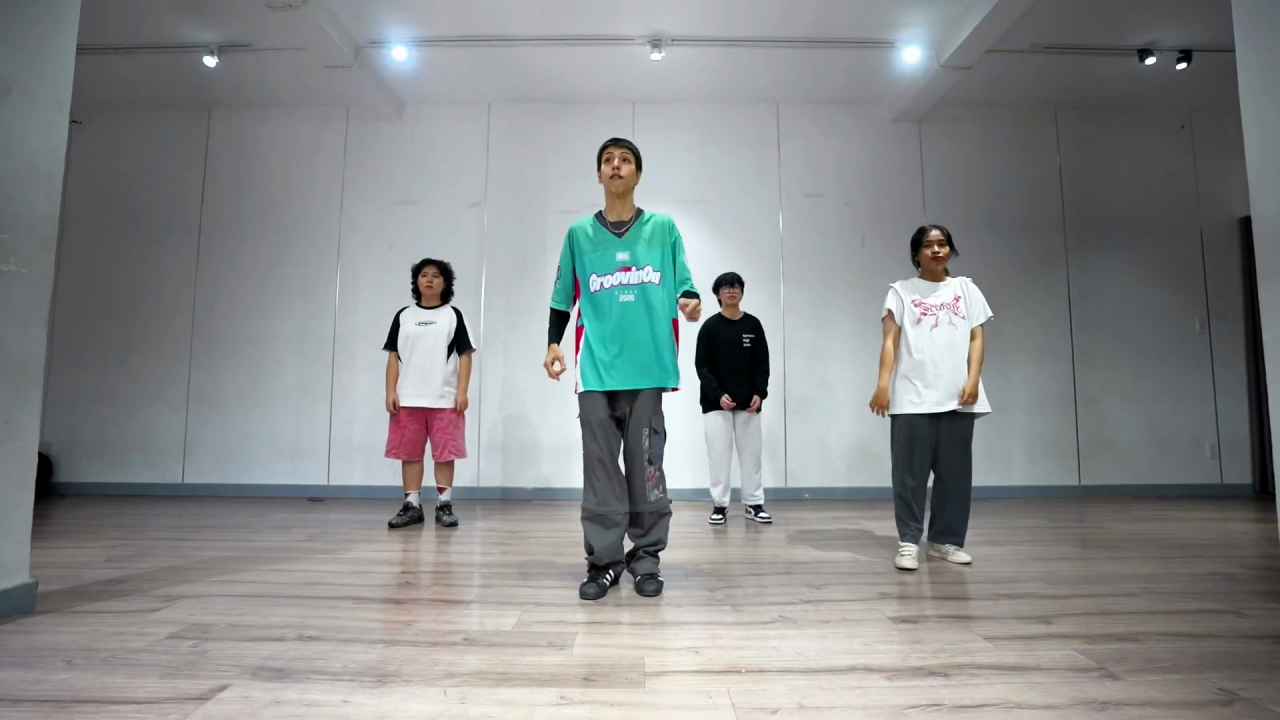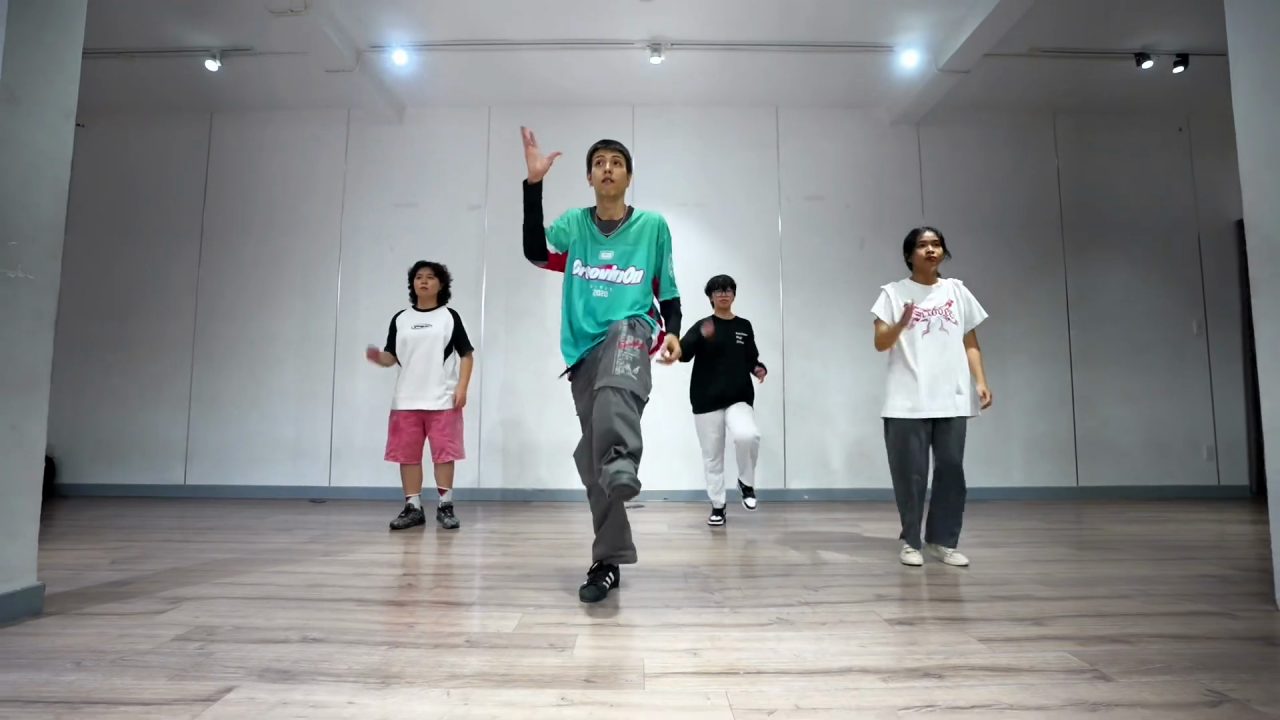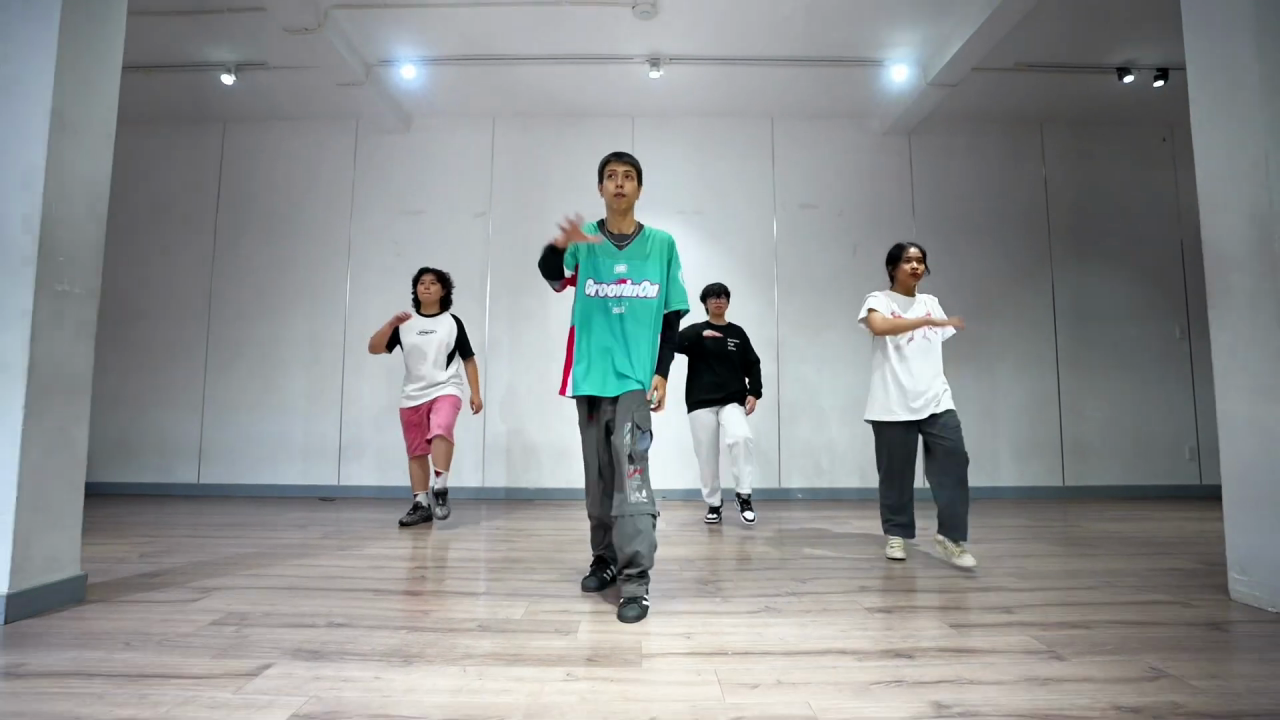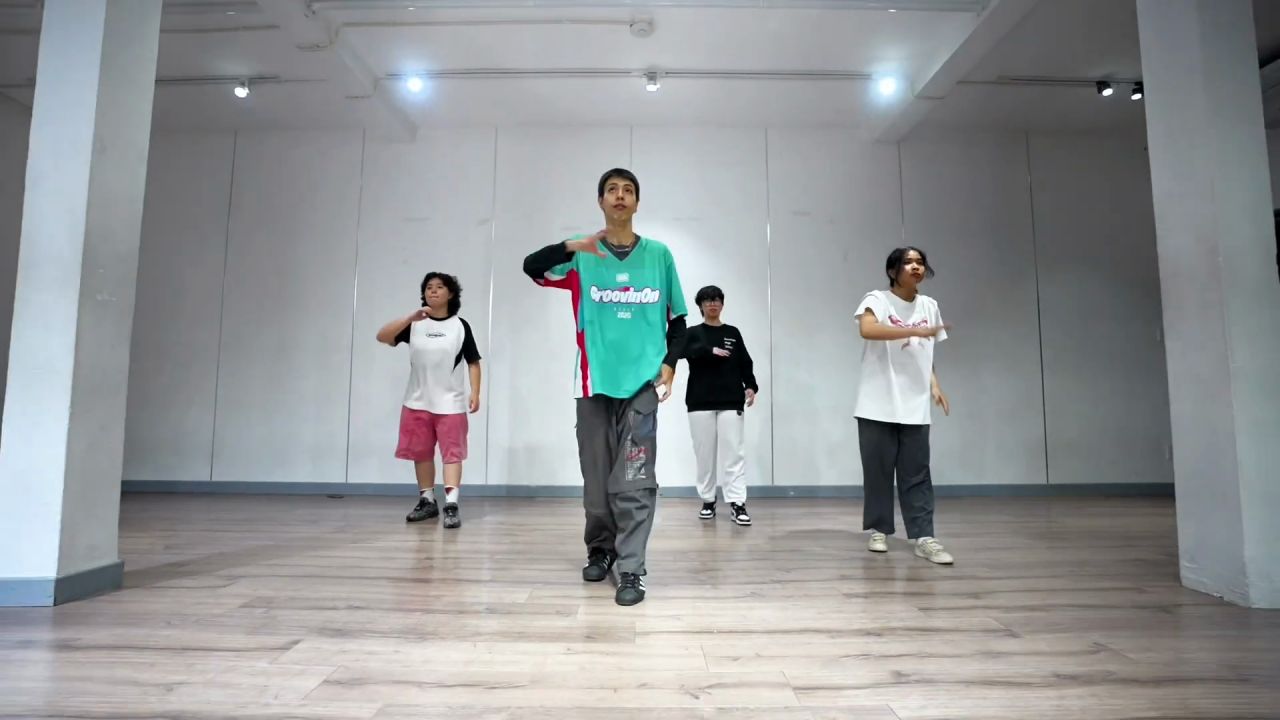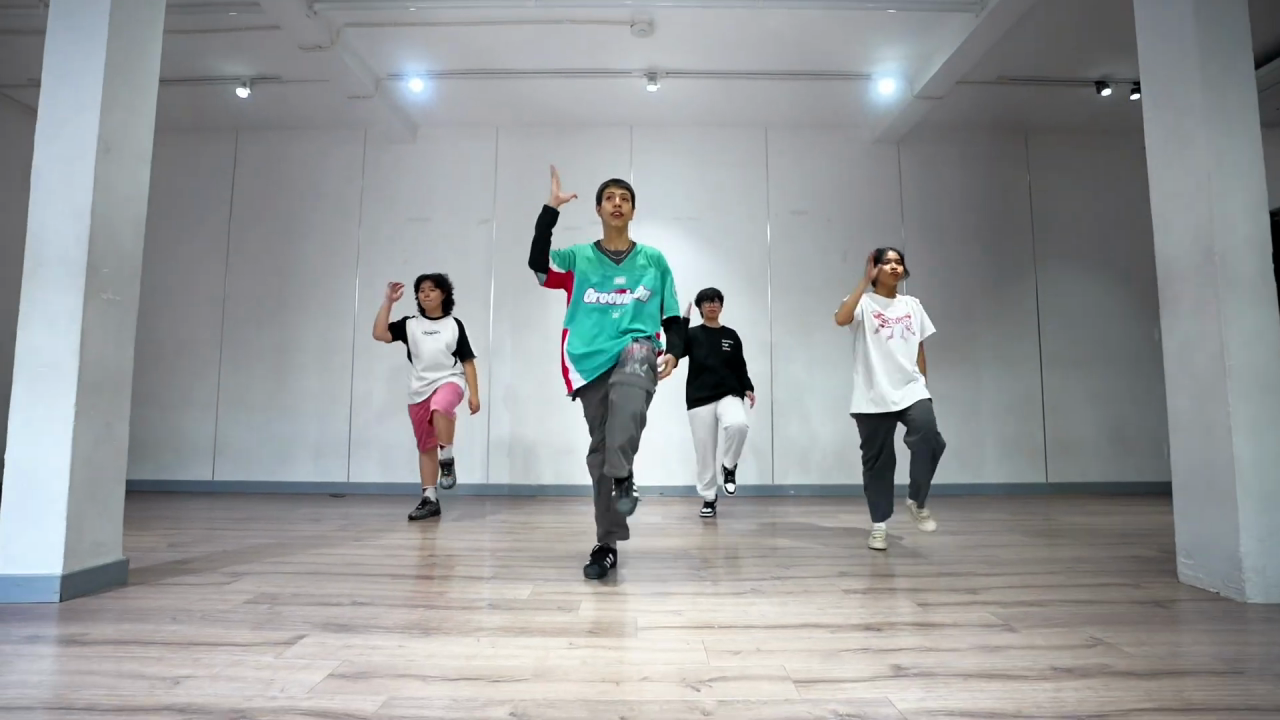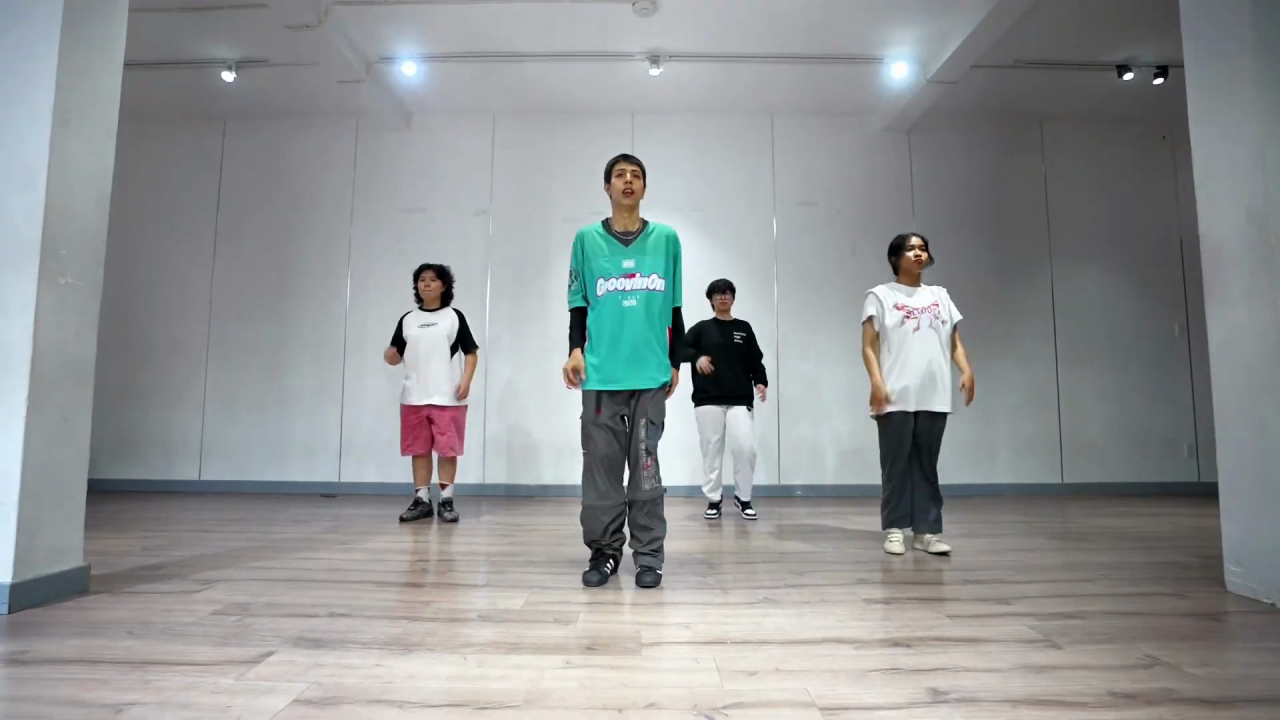
dt=0.4s
person 1, frame 1
left shoulder: (663, 228)
right shoulder: (578, 234)
left elbow: (684, 286)
right elbow: (562, 300)
left wrist: (691, 303)
right wrist: (553, 343)
left hip: (647, 367)
right hip: (596, 369)
left knee: (646, 462)
right knee: (600, 466)
left ankle: (646, 556)
right ankle: (605, 561)
person 1, frame 2
left shoulder: (653, 226)
right shoulder: (572, 224)
left elbow: (668, 293)
right elbow: (536, 254)
left wrist: (673, 334)
right wrist: (533, 183)
left hip: (630, 331)
right hip: (583, 346)
left knee: (617, 375)
right knee: (593, 455)
left ankle: (622, 460)
right ankle: (608, 559)
person 1, frame 3
left shoulder: (663, 243)
right shoulder: (583, 240)
left elbow: (673, 314)
right elbow: (554, 276)
left wrist: (663, 372)
right wrist: (558, 244)
left hip: (637, 376)
right hip: (590, 376)
left knee: (630, 472)
right knee: (600, 476)
left ankle: (635, 582)
right ankle: (607, 557)
person 1, frame 4
left shoulder: (659, 254)
right shoulder: (580, 252)
left elbow: (677, 317)
right elbow: (531, 268)
left wrist: (670, 360)
right wrist: (570, 247)
left hip: (642, 378)
right hip: (595, 379)
left knee: (634, 478)
right knee: (597, 475)
left ankle: (632, 570)
right ankle: (602, 549)
person 1, frame 5
left shoulder: (654, 259)
right shoulder: (579, 257)
left elbow: (672, 314)
right elbow: (538, 267)
left wrist: (673, 349)
right wrist: (551, 208)
left hip: (637, 347)
right hip: (591, 363)
left knee: (628, 385)
right knee: (602, 451)
left ankle: (623, 478)
right ankle: (607, 543)
person 1, frame 6
left shoulder: (666, 239)
right shoulder: (587, 240)
left elbow: (675, 308)
right elbow: (577, 303)
left wrist: (675, 361)
right wrist: (575, 349)
left hip: (650, 370)
right hip: (601, 371)
left knee: (645, 463)
right knee: (601, 463)
left ankle: (649, 554)
right ankle: (605, 550)
person 2, frame 1
left shoulder: (966, 288)
right shoulder: (902, 291)
left elbow: (977, 338)
right elbow: (890, 340)
left wrist: (973, 380)
right wrist: (883, 384)
left hip: (956, 396)
right hip: (912, 397)
left knee: (955, 470)
right knee: (910, 470)
left ankle: (945, 540)
right ankle: (908, 542)
person 2, frame 2
left shoulder: (956, 291)
right shoulder: (893, 293)
left elbow: (970, 343)
right elbow: (880, 343)
left wrist: (981, 382)
right wrist: (900, 325)
left hip: (951, 398)
right hip: (907, 400)
left knee: (951, 467)
right knee: (910, 470)
left ankle: (941, 540)
right ankle: (911, 542)
person 2, frame 3
left shoulder: (931, 304)
right shoulder: (878, 300)
right elbow: (879, 327)
right wrist: (928, 320)
left hip: (935, 398)
right hip: (894, 402)
left knee: (953, 458)
right knee: (895, 472)
left ankle: (951, 535)
right ankle: (896, 535)
person 2, frame 4
left shoulder: (929, 306)
right shoulder: (877, 300)
right elbow: (867, 330)
left wrist: (934, 384)
right wrist: (913, 332)
left hip: (915, 406)
right hip: (878, 405)
left knee: (916, 472)
right knee: (878, 470)
left ankle: (924, 538)
right ankle: (878, 530)
person 2, frame 5
left shoulder: (913, 305)
right shoulder: (863, 301)
right elbow: (841, 318)
left wrist: (924, 386)
right wrist: (864, 282)
left hip: (911, 389)
right hip: (873, 396)
left knee: (928, 438)
right knee: (878, 460)
left ankle: (917, 501)
right ankle: (878, 524)
person 2, frame 6
left shoulder: (939, 295)
right shoulder: (881, 295)
left elbow: (953, 340)
right elbow: (869, 345)
left wrist: (966, 371)
right wrist: (876, 383)
left hip: (934, 395)
right hip: (895, 396)
left knee: (926, 464)
right knee: (896, 464)
left ankle: (927, 530)
right ankle: (895, 528)
person 3, frame 1
left shoulder: (453, 315)
right shoulder: (403, 316)
left elbow: (465, 355)
right elbow: (393, 356)
left wrist: (462, 391)
right wrist: (391, 392)
left hip: (444, 398)
right hip: (408, 398)
left knee: (445, 452)
right knee: (409, 452)
left ankle: (444, 505)
right ankle: (411, 505)
person 3, frame 2
left shoulder: (450, 317)
right shoulder: (400, 319)
left elbow: (466, 355)
right elbow: (391, 357)
left wrist: (462, 388)
right wrist: (378, 357)
left hip: (443, 399)
right hip: (407, 401)
left knee: (444, 453)
right knee: (407, 455)
left ankle: (445, 506)
right ankle: (412, 508)
person 3, frame 3
left shoulder: (453, 322)
right shoulder: (404, 324)
left elbow: (468, 360)
right elbow: (374, 348)
left wrist: (476, 393)
right wrist: (390, 325)
left hip: (446, 389)
right hip: (413, 397)
left knee: (440, 432)
right knee: (417, 451)
left ankle: (440, 487)
right ankle: (421, 504)
person 3, frame 4
left shoulder: (461, 326)
right shoulder: (413, 325)
left elbow: (473, 362)
right elbow: (382, 337)
left wrist: (475, 393)
right wrist: (412, 317)
left hip: (451, 403)
right hip: (417, 402)
left knee: (452, 453)
right knee: (420, 454)
left ankle: (451, 505)
right ankle: (427, 501)
person 3, frame 5
left shoulder: (455, 325)
right shoulder: (409, 324)
left elbow: (468, 361)
right elbow: (379, 334)
left wrist: (474, 393)
right wrist: (388, 302)
left hip: (448, 382)
right hip: (419, 392)
left knee: (440, 409)
right knee: (426, 446)
left ankle: (447, 460)
right ankle: (429, 499)
person 3, frame 6
left shoulder: (454, 317)
right shoulder: (407, 320)
left elbow: (471, 353)
right elbow: (395, 357)
left wrist: (466, 380)
right wrist: (391, 355)
left hip: (448, 396)
right hip: (414, 396)
left knee: (447, 449)
right knee: (418, 449)
left ankle: (447, 501)
right ankle: (421, 500)
person 4, frame 1
left shoulder: (753, 325)
right shoulder: (710, 326)
left elbow: (762, 363)
right elbow: (702, 365)
left wrist: (759, 393)
right wrist: (718, 394)
left hip: (746, 402)
right hip: (716, 402)
left knee: (751, 454)
right knee: (718, 454)
left ankle: (753, 503)
right ankle: (719, 504)
person 4, frame 2
left shoulder: (744, 326)
right shoulder: (701, 327)
left elbow: (751, 358)
right elbow: (683, 354)
left wrist: (759, 368)
right wrist: (700, 335)
left hip: (738, 399)
right hip: (707, 401)
left knee: (747, 436)
right knee: (712, 456)
left ankle: (746, 482)
right ankle: (718, 506)
person 4, frame 3
left shoulder: (738, 333)
right shoulder: (696, 331)
left elbow: (752, 365)
right elbow: (674, 344)
left wrist: (754, 393)
right wrist: (701, 334)
left hip: (732, 400)
right hip: (701, 402)
left knee: (742, 437)
right knee: (706, 456)
left ankle: (744, 495)
right ankle: (714, 504)
person 4, frame 4
left shoulder: (733, 333)
right shoulder: (693, 333)
left elbow: (745, 364)
left wrist: (751, 386)
right wrist: (709, 351)
left hip: (731, 403)
right hip: (701, 404)
left knee: (734, 454)
right knee: (704, 455)
left ankle: (737, 503)
right ankle: (708, 501)
person 4, frame 5
left shoulder: (731, 335)
right shoulder: (692, 334)
left elbow: (740, 366)
left wrist: (747, 390)
right wrist: (683, 322)
left hip: (729, 396)
right hip: (700, 399)
left knee: (738, 425)
right knee: (704, 452)
left ankle: (729, 468)
right ankle: (708, 498)
person 4, frame 6
left shoulder: (744, 328)
right shoulder: (703, 328)
left elbow: (755, 360)
left wrist: (761, 382)
right wrist: (696, 358)
left hip: (740, 400)
right hip: (708, 400)
left knee: (746, 449)
right knee: (711, 452)
left ankle: (743, 498)
right ankle: (713, 500)
